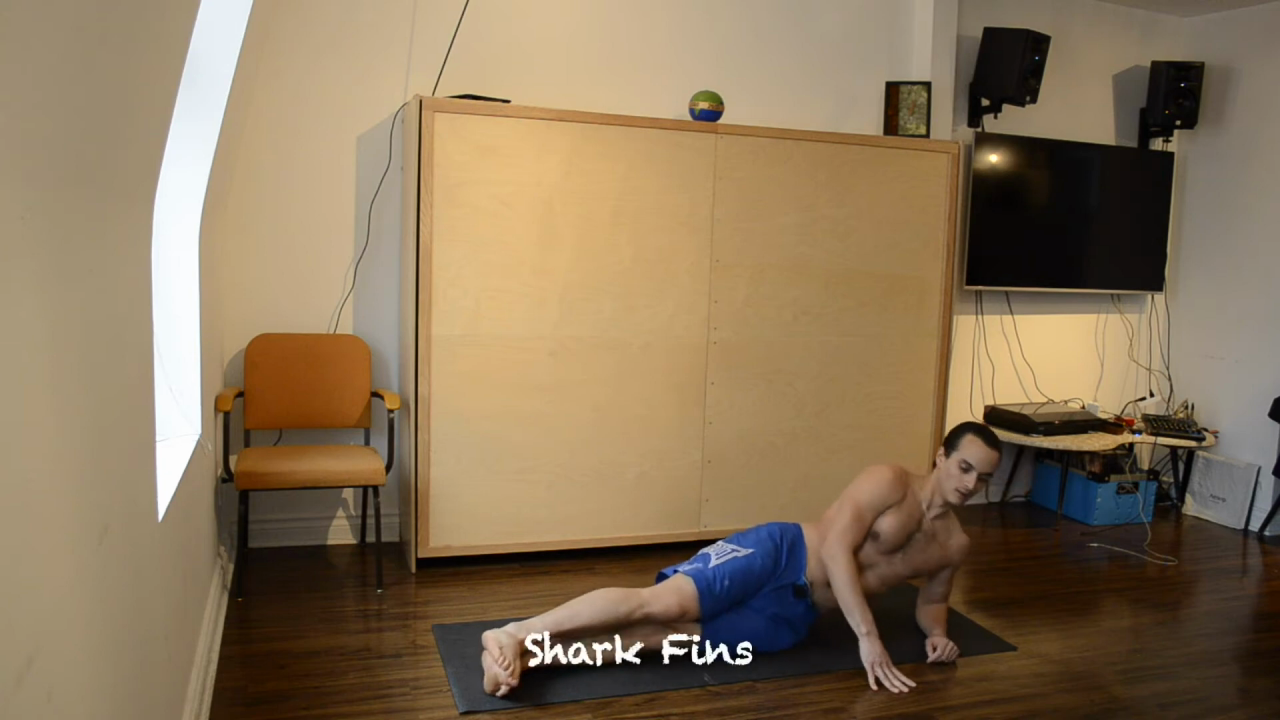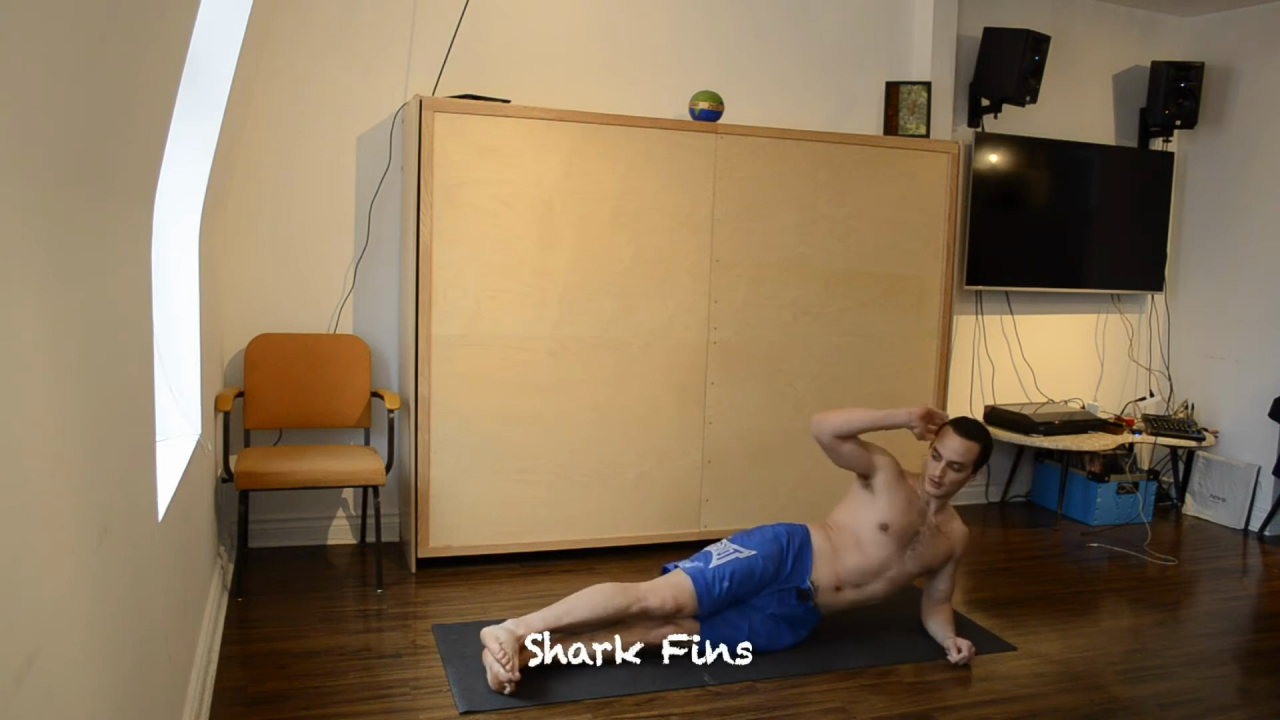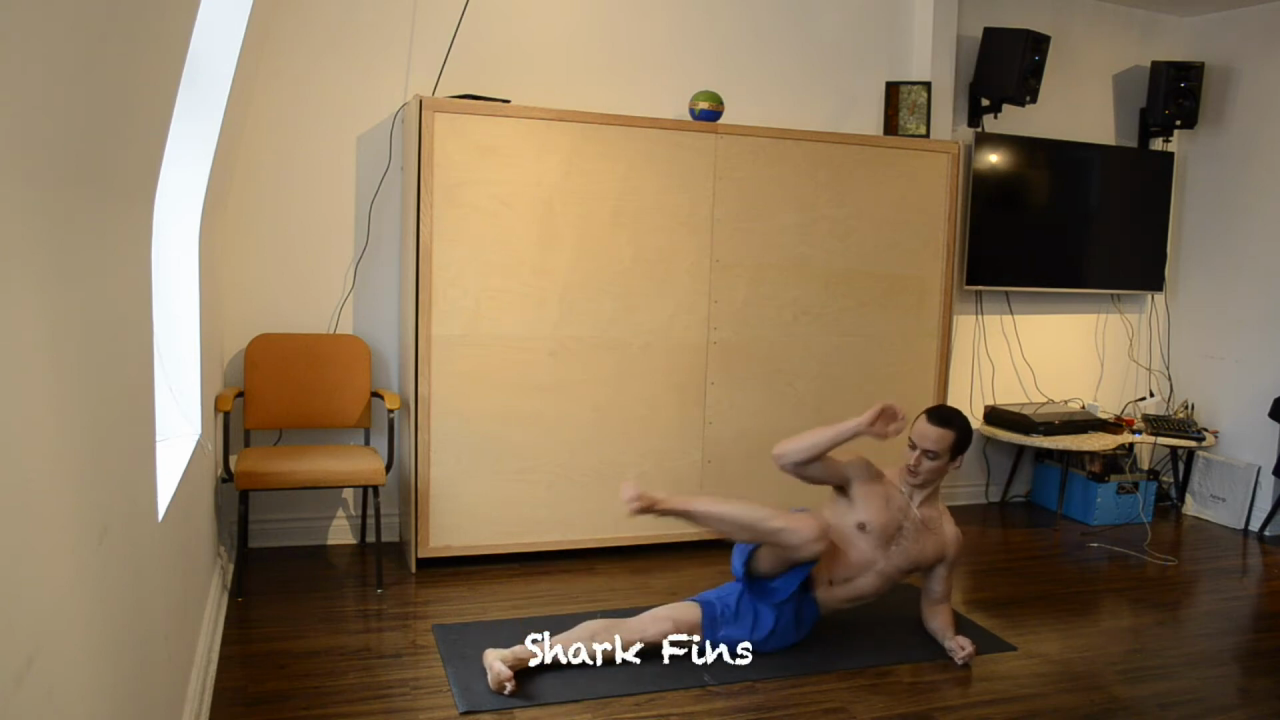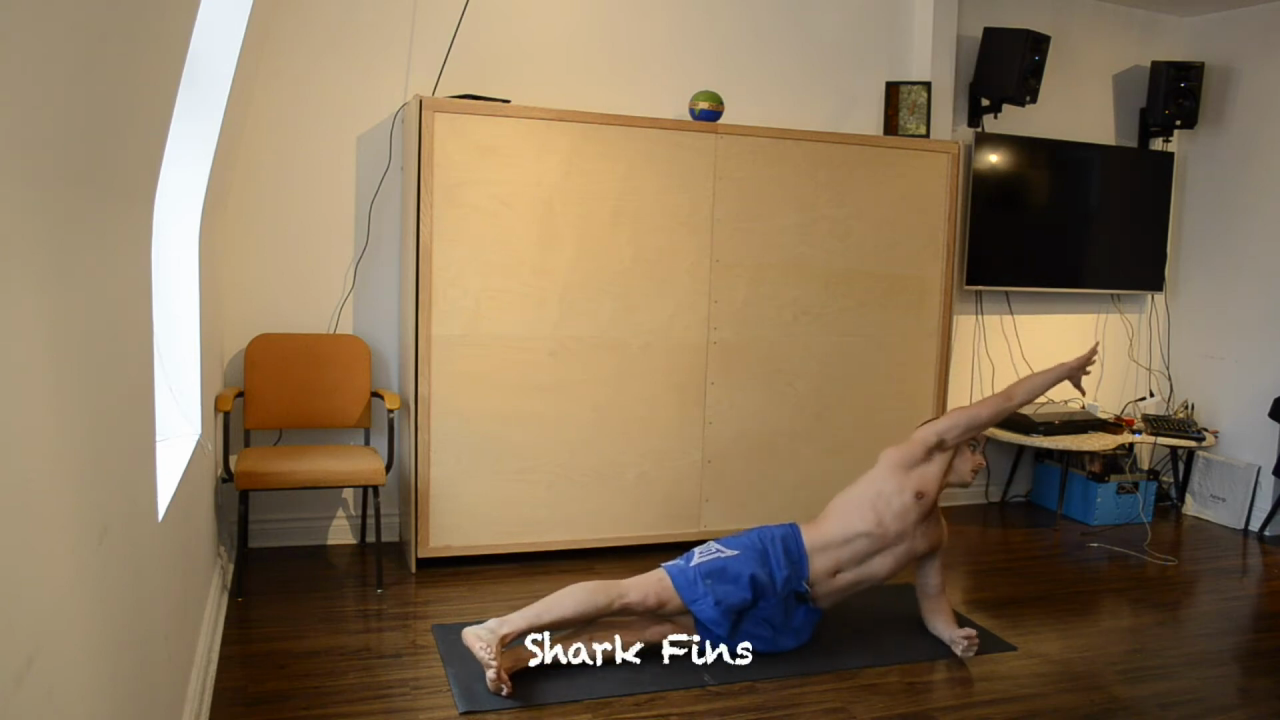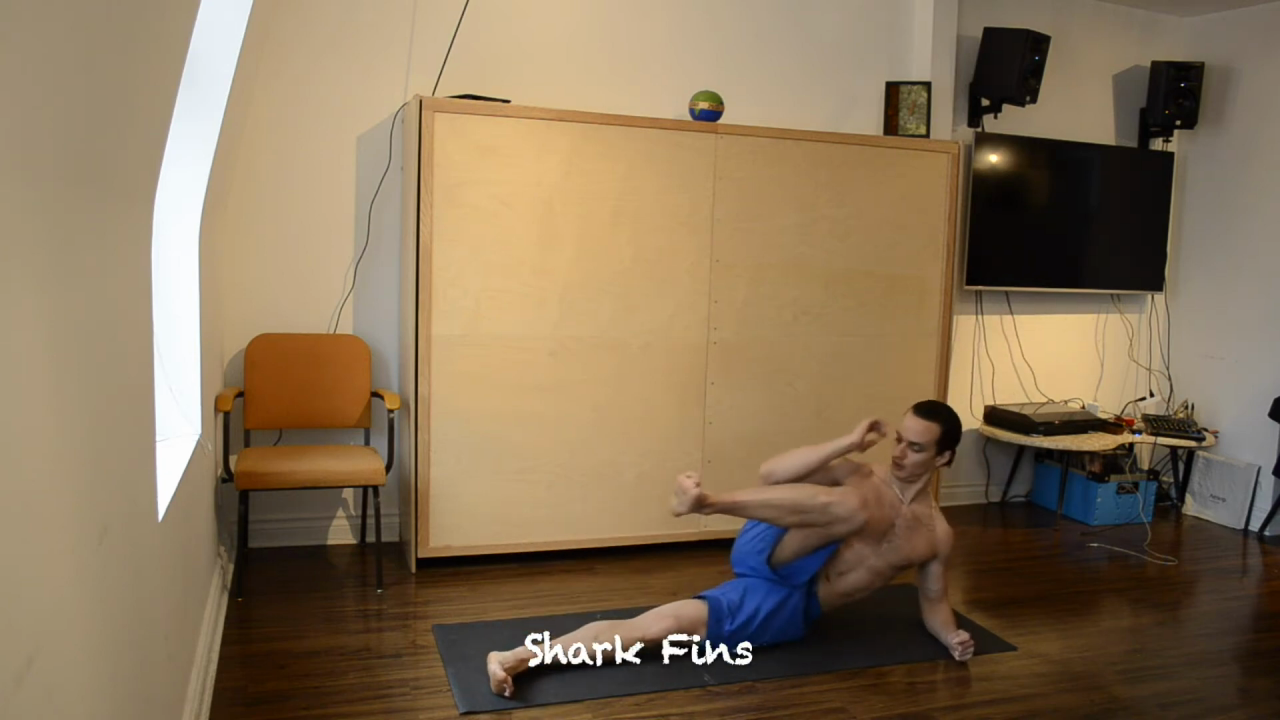
dt=1s
person 1, frame 1
left shoulder: (954, 545)
right shoulder: (889, 481)
left elbow: (931, 600)
right elbow: (835, 548)
left wrist: (937, 633)
right wrist: (867, 637)
left hip: (791, 616)
right hip: (776, 554)
left knee: (666, 634)
right knee: (660, 607)
left ankle: (526, 657)
right ankle: (511, 636)
person 1, frame 2
left shoulder: (955, 537)
right shoulder: (886, 473)
left elbow: (935, 604)
right elbow: (824, 427)
left wrist: (949, 638)
right wrist: (905, 418)
left hip: (792, 615)
right hip: (781, 554)
left knee: (669, 631)
right knee: (661, 599)
left ankle: (524, 653)
right ankle: (513, 632)
person 1, frame 3
left shoulder: (947, 538)
right shoulder: (864, 476)
left elbow: (936, 602)
right elbow: (787, 455)
left wrist: (951, 638)
right wrist: (860, 426)
left hip: (795, 617)
right hip: (783, 569)
left knee: (663, 624)
right knee: (809, 530)
left ankle: (516, 655)
person 1, frame 4
left shoulder: (934, 532)
right shoulder: (921, 453)
left elbow: (931, 598)
right elbow: (998, 402)
left wrist: (952, 633)
right wrist: (1065, 370)
left hip: (789, 617)
right hip: (771, 561)
left knee: (663, 628)
right knee: (641, 598)
left ankle: (518, 656)
right ankle: (497, 632)
person 1, frame 5
left shoulder: (937, 535)
right shoulder: (858, 475)
left elbow: (934, 601)
right elbow: (770, 473)
left wrist: (951, 635)
right wrist: (849, 444)
left hip: (793, 613)
right hip: (772, 565)
left knee: (665, 625)
right knee: (845, 505)
left ankle: (523, 658)
